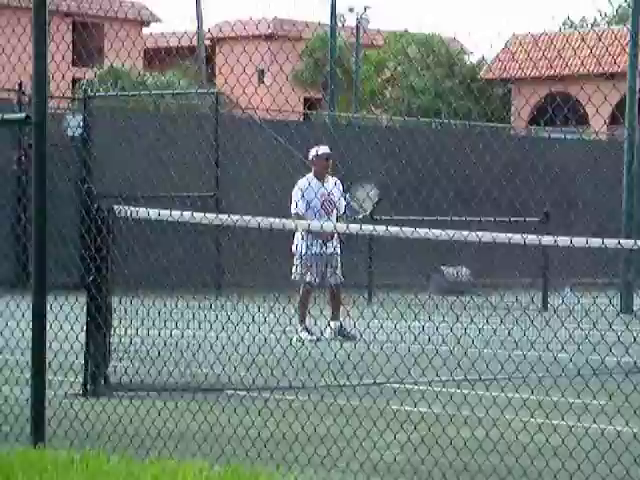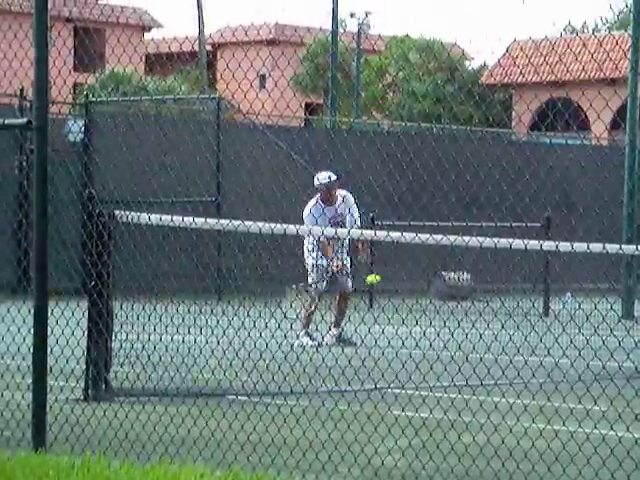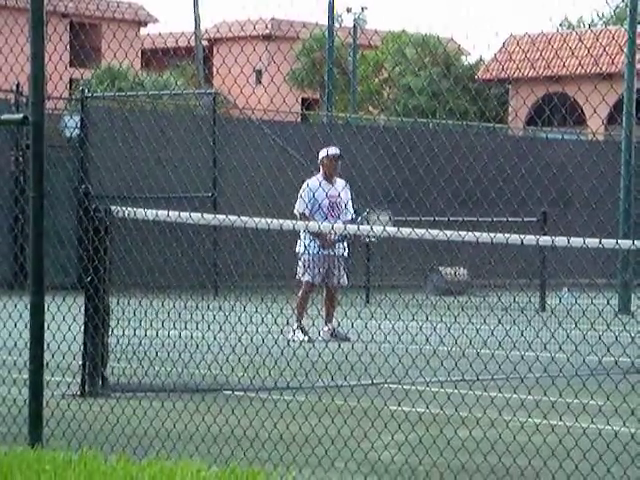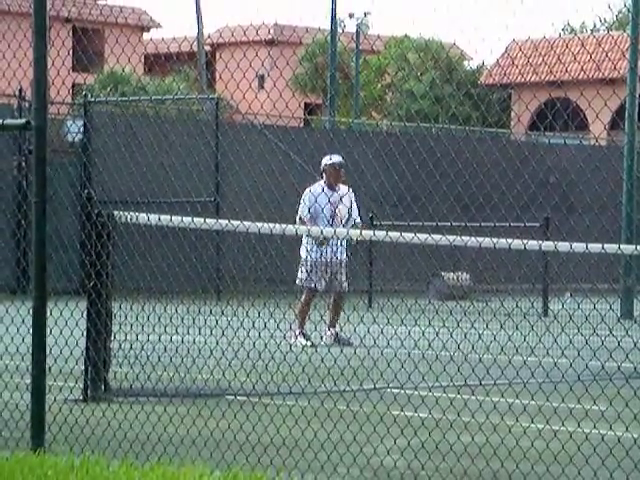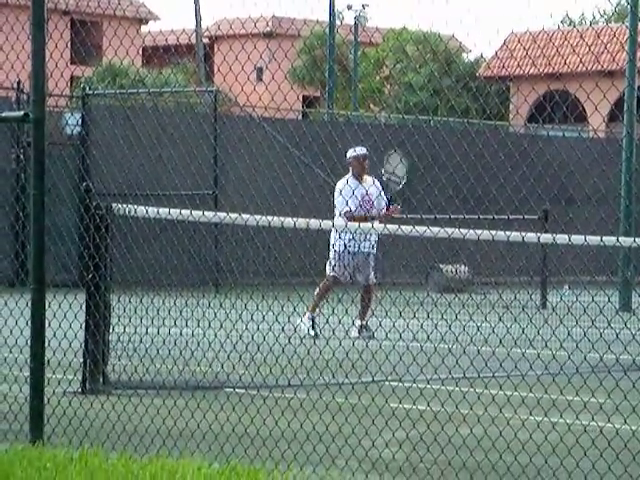
dt=1s
person 1, frame 1
left shoulder: (336, 184)
right shoulder: (303, 186)
right elbow: (297, 216)
left wrist: (334, 230)
right wrist: (318, 233)
left hip: (332, 245)
right hip: (309, 246)
left knee: (336, 285)
right knee: (307, 287)
left ankle: (335, 326)
right ankle: (302, 327)
person 1, frame 2
left shoulder: (346, 197)
right shoulder: (312, 209)
left elbow: (354, 224)
right elbow: (321, 241)
left wrist: (361, 243)
right wrist: (333, 261)
left hip: (341, 255)
right hip: (319, 255)
left knee: (345, 292)
right knee: (317, 292)
left ankle: (335, 332)
right ankle: (304, 332)
person 1, frame 3
left shoulder: (343, 186)
right shoulder: (311, 185)
left elbow: (347, 217)
right elbow: (302, 216)
right wrist: (321, 237)
left hip: (336, 247)
right hip: (313, 246)
left knee: (333, 287)
right knee: (308, 285)
left ankle: (328, 327)
right ankle: (297, 327)
person 1, frame 4
left shoulder: (347, 193)
right shoulder: (313, 192)
left elbow: (354, 222)
right elbow: (302, 220)
right wrist: (315, 236)
left hip: (338, 253)
right hip: (316, 253)
left knee: (339, 293)
right knee: (310, 292)
left ankle: (331, 332)
right ankle: (299, 332)
person 1, frame 5
left shoulder: (373, 183)
right shoulder: (344, 185)
left elbow: (384, 210)
right elbow: (350, 216)
left wrist: (390, 211)
right wrist: (375, 217)
left hip: (366, 244)
right hip: (344, 243)
left knee: (368, 285)
right knee: (332, 280)
left ankle: (360, 325)
right ankle: (310, 317)
